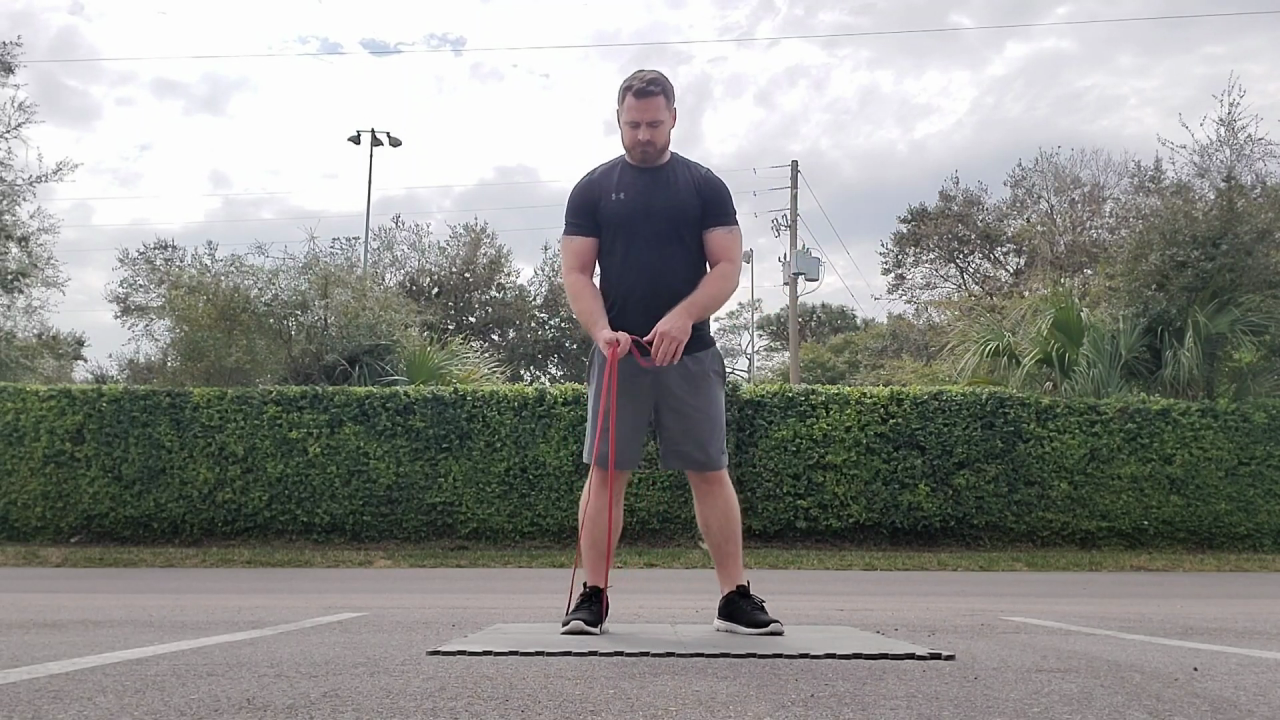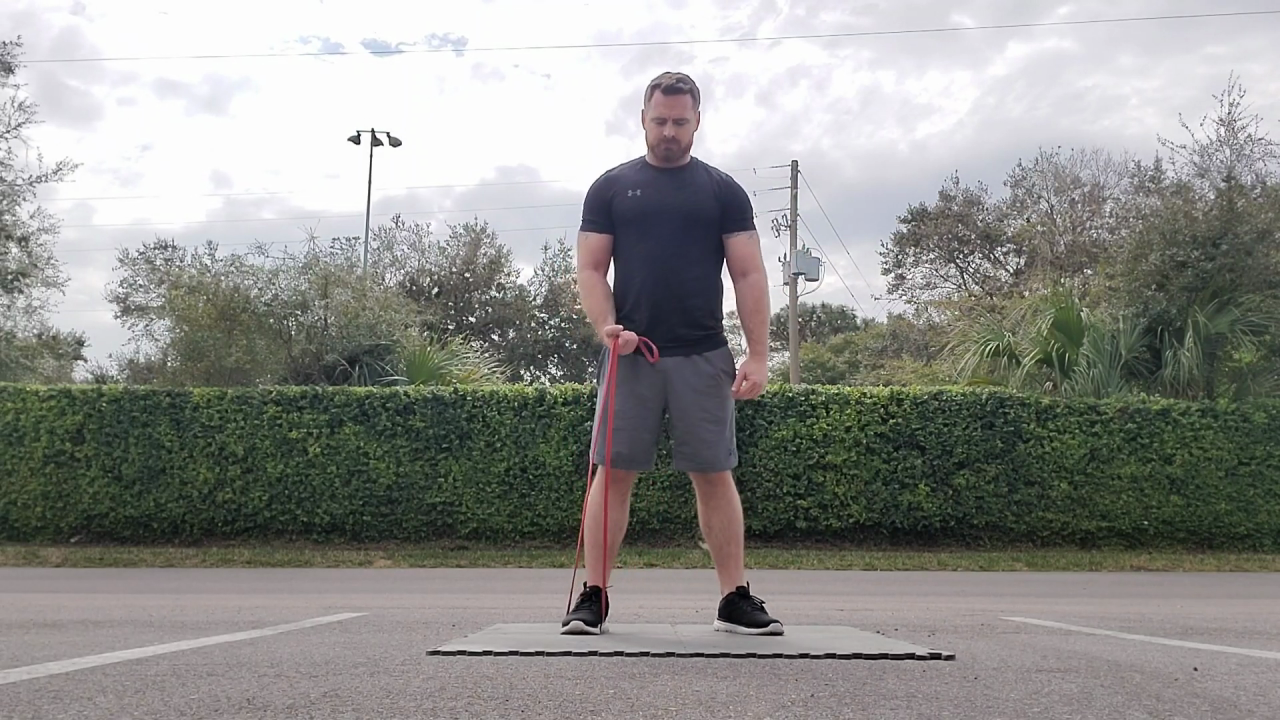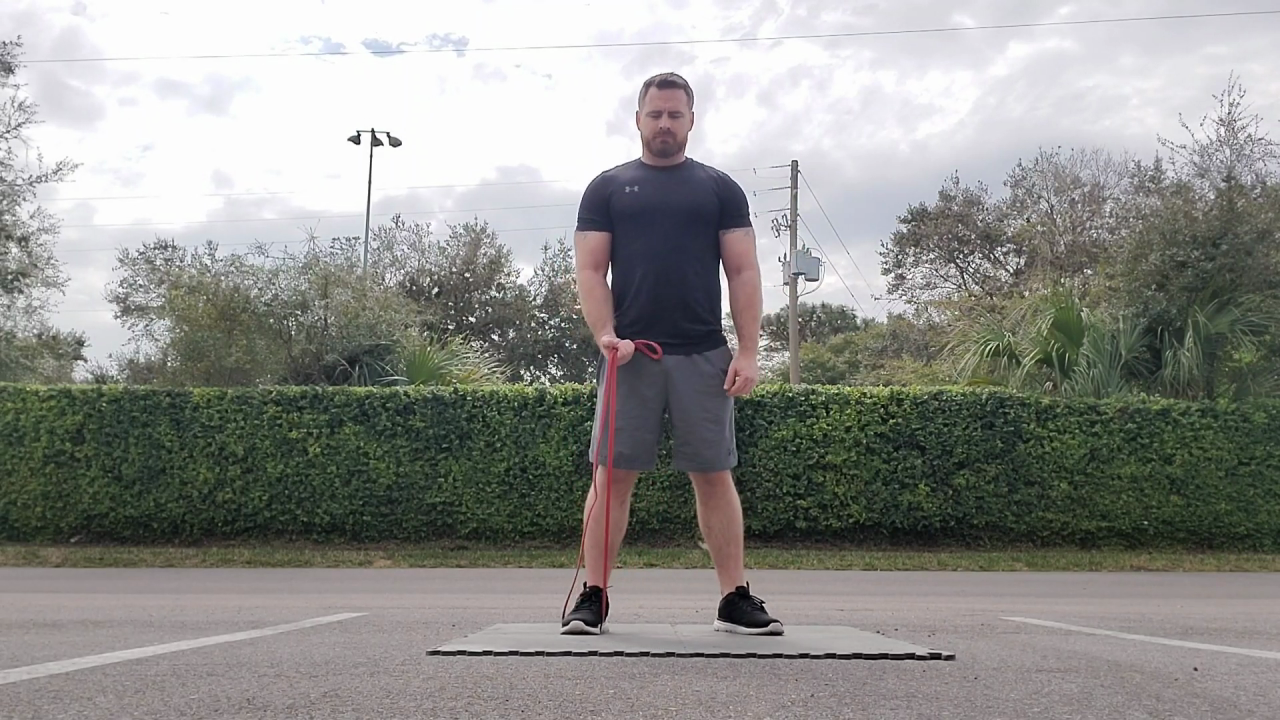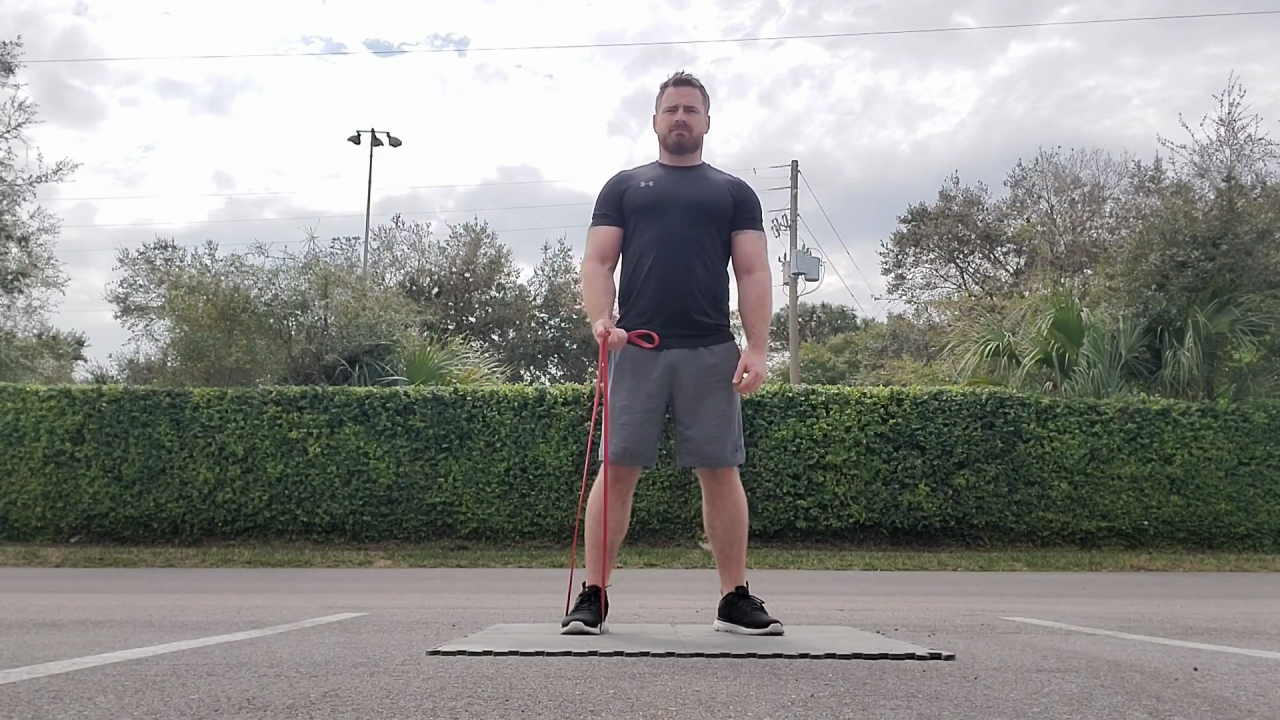
dt=0.5s
person 1, frame 1
left shoulder: (704, 185)
right shoulder: (593, 188)
left elbow: (726, 265)
right elbow: (576, 271)
left wrist: (682, 317)
right wrist: (598, 329)
left hip: (690, 355)
right hip: (619, 356)
left knee: (710, 473)
right knee: (606, 472)
left ankle: (736, 599)
right ankle: (592, 597)
person 1, frame 2
left shoulder: (723, 190)
right shoulder: (612, 187)
left elbow: (749, 274)
right elbow: (590, 268)
left wrist: (758, 354)
right wrist: (605, 326)
left hip: (703, 357)
right hip: (631, 357)
left knee: (715, 475)
right knee: (614, 473)
left ankle: (735, 599)
right ankle: (593, 596)
person 1, frame 3
left shoulder: (719, 187)
right shoulder: (607, 187)
left elbow: (743, 272)
right elbow: (591, 271)
left wrist: (748, 351)
right wrist: (604, 335)
left hip: (704, 355)
right hip: (631, 356)
left knee: (714, 474)
right knee: (614, 472)
left ankle: (735, 600)
right ankle: (592, 598)
person 1, frame 4
left shoulder: (734, 192)
right shoulder: (624, 185)
left elbow: (754, 273)
right elbow: (598, 262)
left wrist: (757, 348)
right wrist: (600, 320)
left hip: (710, 351)
right hip: (637, 350)
left knee: (721, 471)
right knee: (619, 469)
left ankle: (735, 599)
right ankle: (594, 596)
